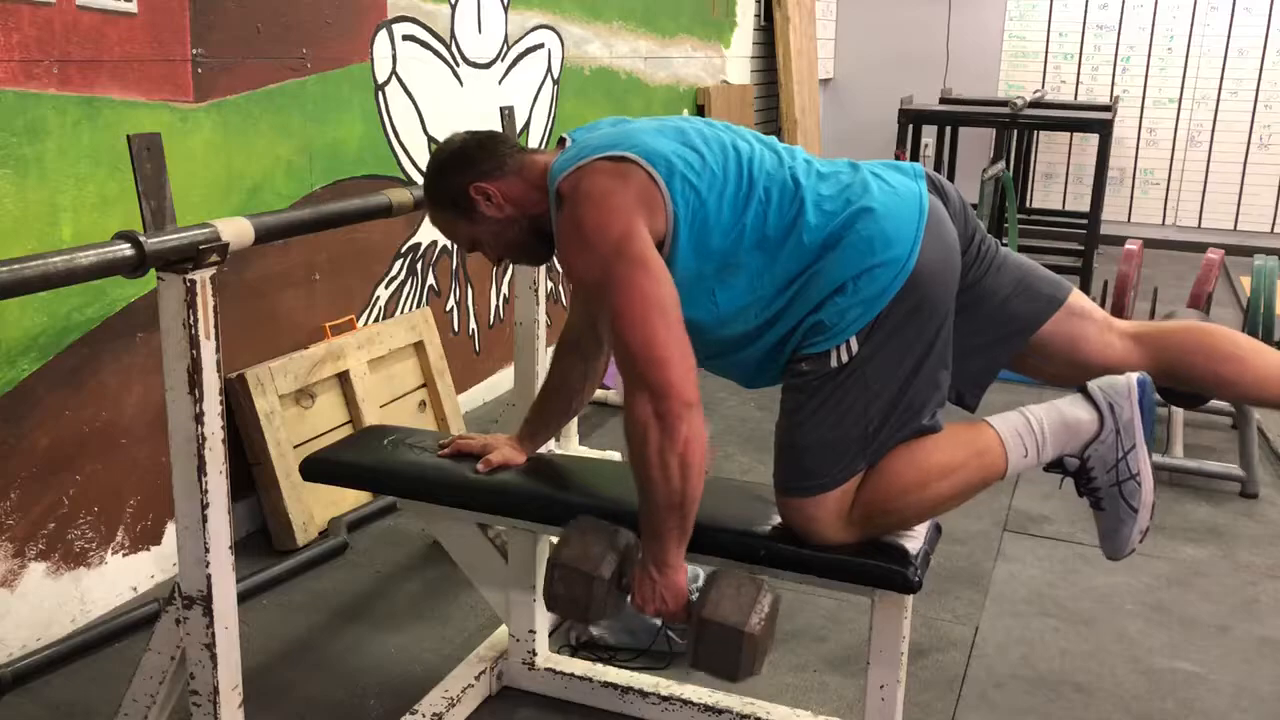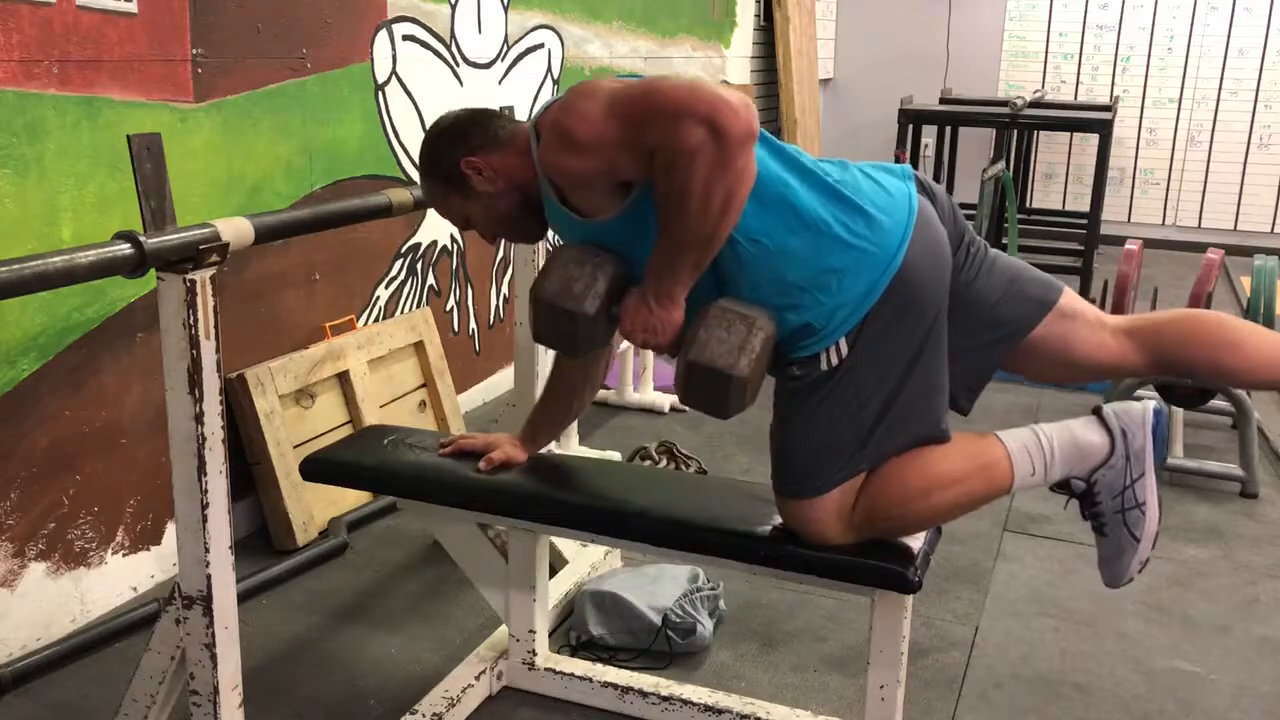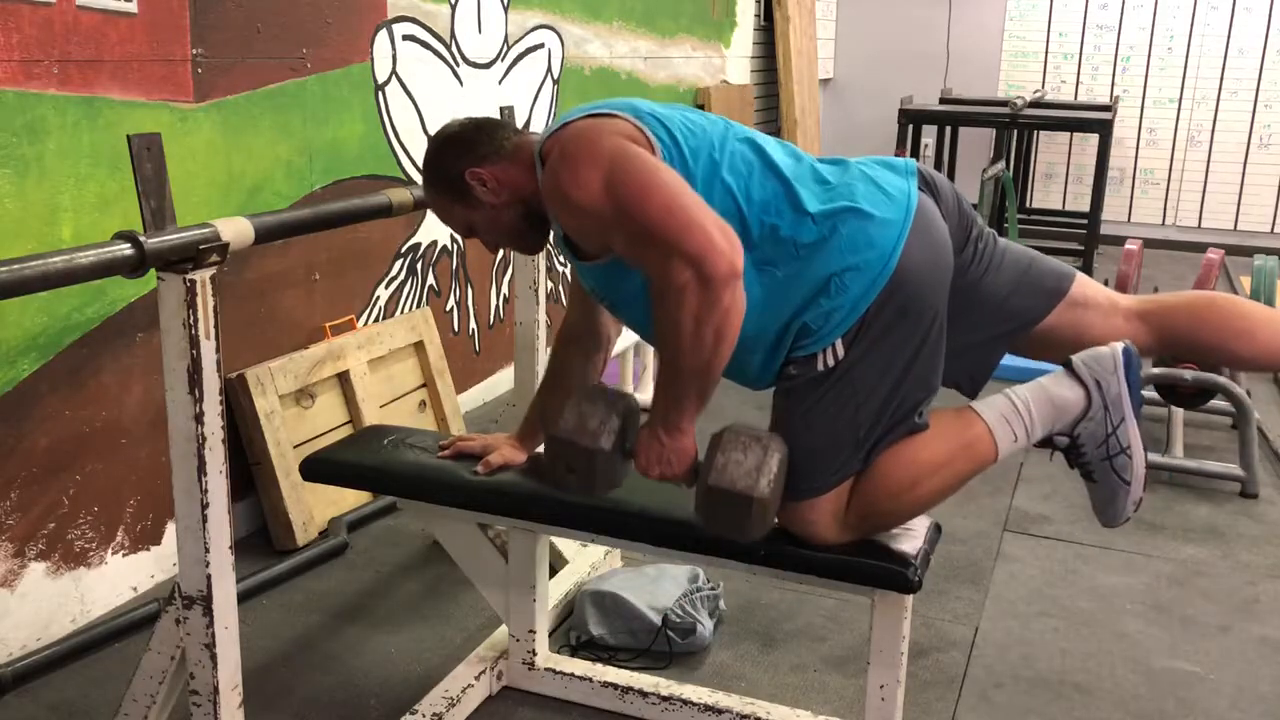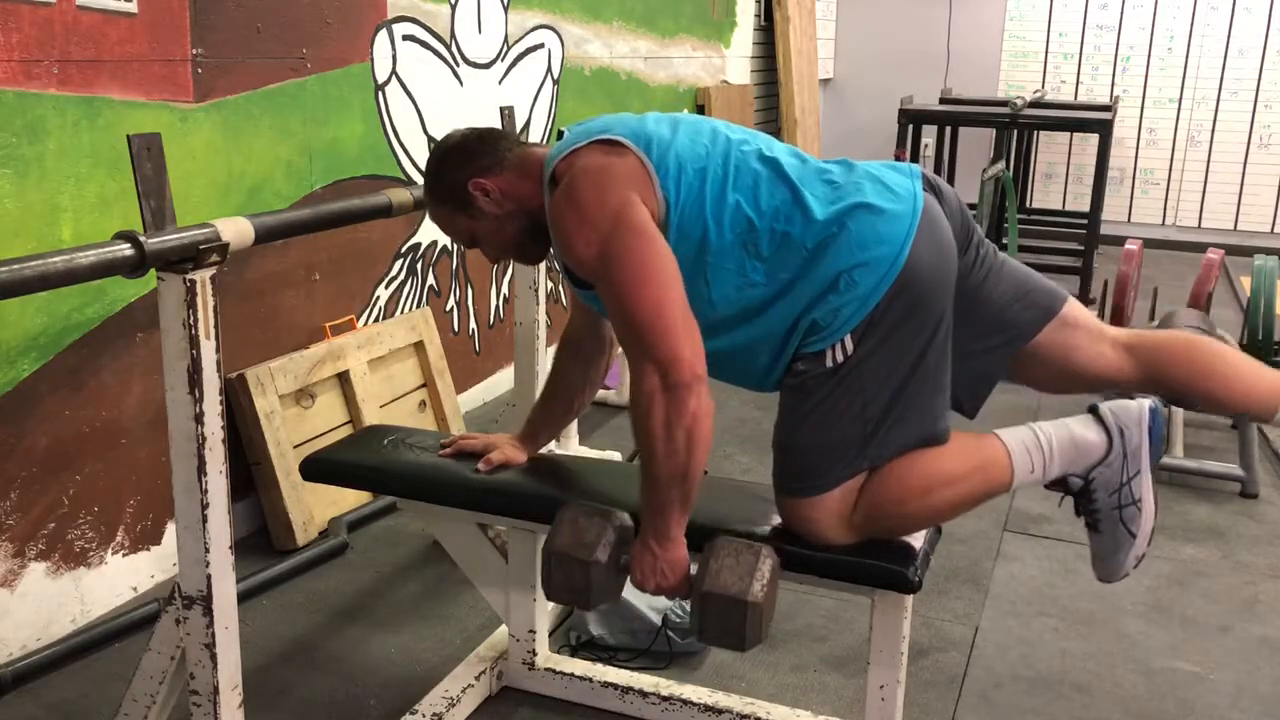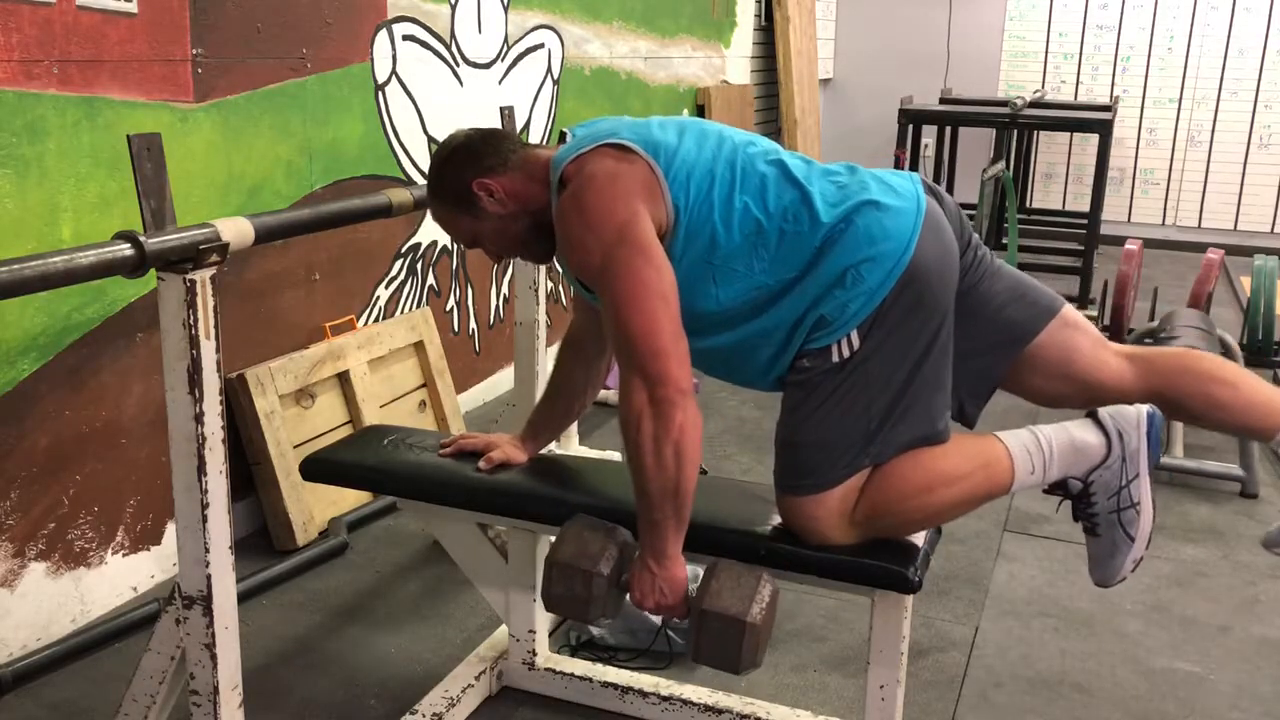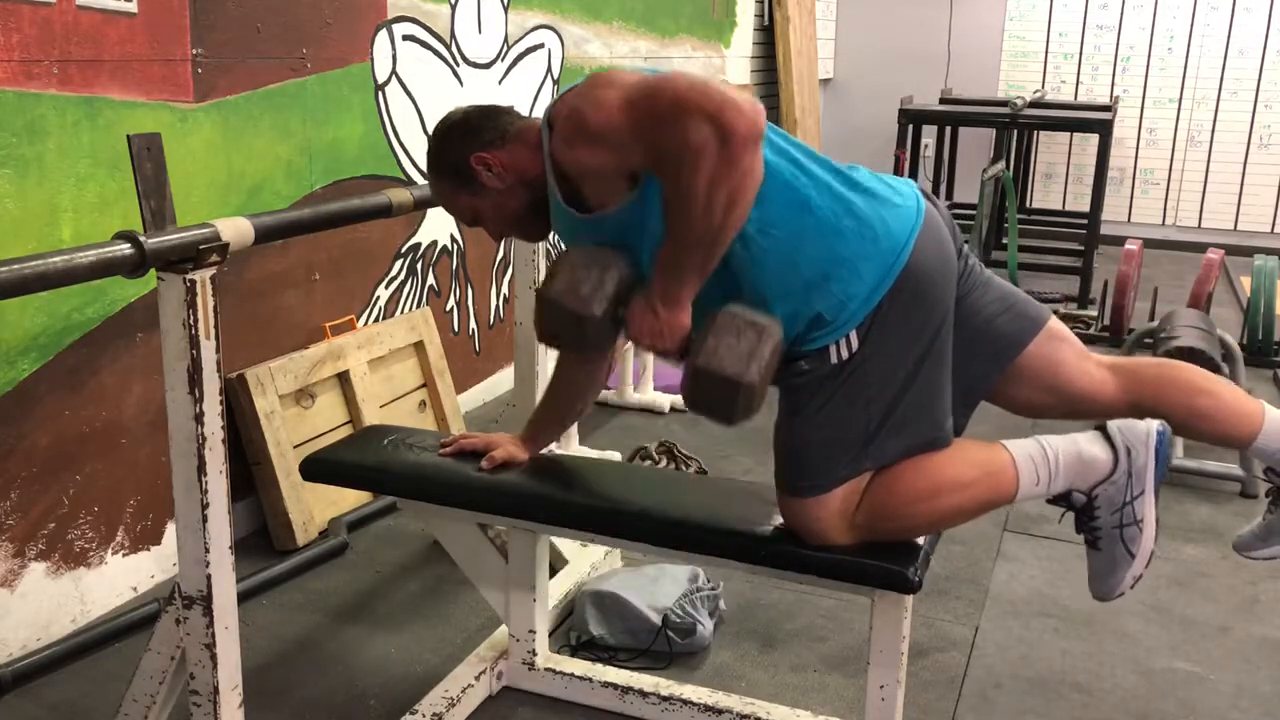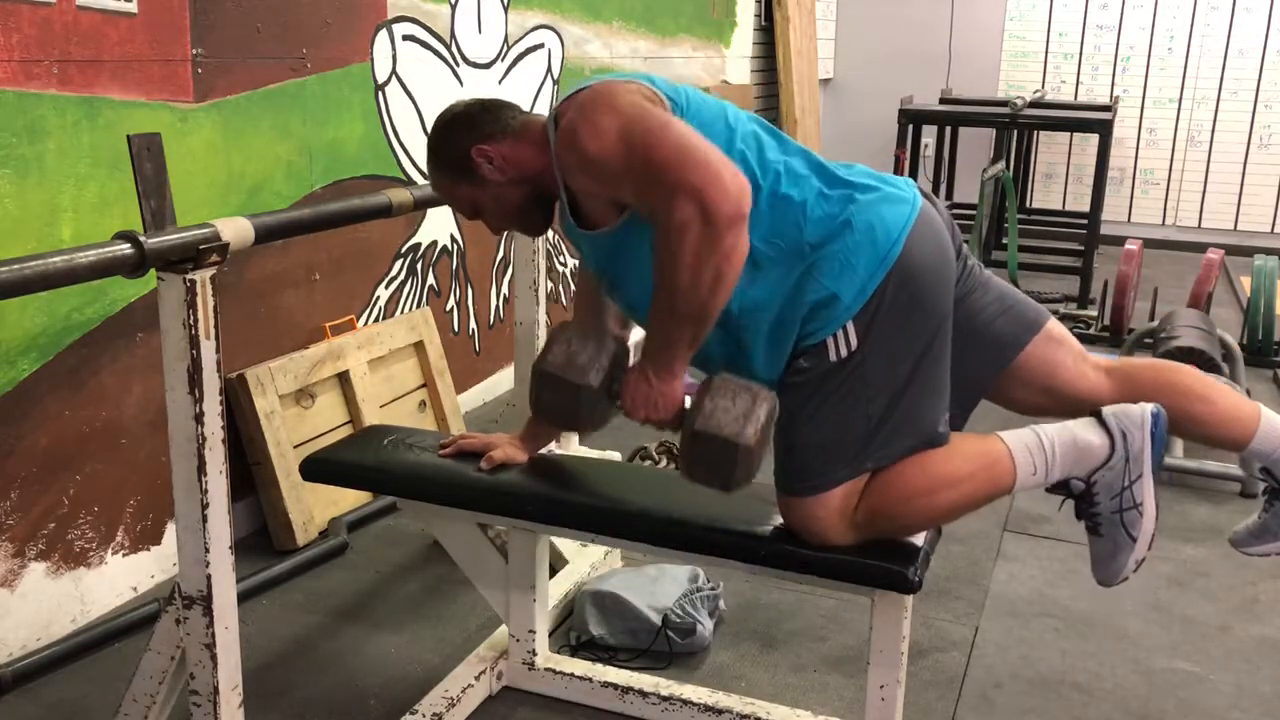
dt=0.7s
person 1, frame 1
left shoulder: (593, 215)
right shoulder: (588, 168)
left elbow: (666, 399)
right elbow: (591, 333)
left wrist: (663, 558)
right wrist: (524, 441)
left hip: (871, 276)
right hip: (911, 214)
left knee: (824, 516)
right knee: (1122, 347)
left ankle: (1072, 427)
person 1, frame 2
left shoulder: (571, 137)
right shoulder: (584, 193)
left elbow: (721, 121)
left wrist: (665, 290)
right wrist: (527, 439)
left hip: (857, 280)
right hip: (901, 225)
left knee: (826, 516)
right knee: (1122, 343)
left ankle: (1086, 450)
person 1, frame 3
left shoulder: (578, 173)
right shoulder: (589, 197)
left elbow: (711, 265)
right elbow: (587, 332)
left wrist: (672, 424)
right wrist: (524, 439)
left hip: (861, 275)
right hip: (903, 213)
left knee: (819, 517)
right knee: (1135, 321)
left ankle: (1058, 406)
person 1, frame 4
left shoulder: (586, 201)
right shoulder: (595, 170)
left elbow: (674, 375)
right elbow: (593, 332)
left wrist: (662, 535)
right wrist: (527, 440)
left hip: (865, 272)
right hip: (907, 218)
left knee: (822, 515)
right knee: (1113, 354)
left ankle: (1078, 448)
person 1, frame 5
left shoulder: (593, 206)
right shoulder: (595, 173)
left elbow: (660, 388)
right elbow: (593, 336)
left wrist: (660, 553)
right wrist: (527, 442)
left hip: (869, 274)
right hip: (908, 225)
left knee: (821, 517)
right knee: (1116, 369)
left ankle: (1076, 452)
person 1, frame 6
left shoulder: (583, 128)
right shoulder: (583, 200)
left elbow: (730, 124)
left wrist: (672, 291)
right wrist: (528, 440)
left hip: (864, 280)
right hip: (903, 242)
left knee: (824, 516)
right knee: (1094, 380)
left ankle: (1085, 467)
person 1, frame 7
left shoulder: (590, 131)
right shoulder: (584, 202)
left elbow: (717, 201)
right elbow: (591, 334)
left wrist: (665, 364)
right wrist: (527, 439)
left hip: (859, 276)
right hip: (900, 241)
left knee: (824, 517)
right knee: (1090, 380)
left ankle: (1084, 453)
